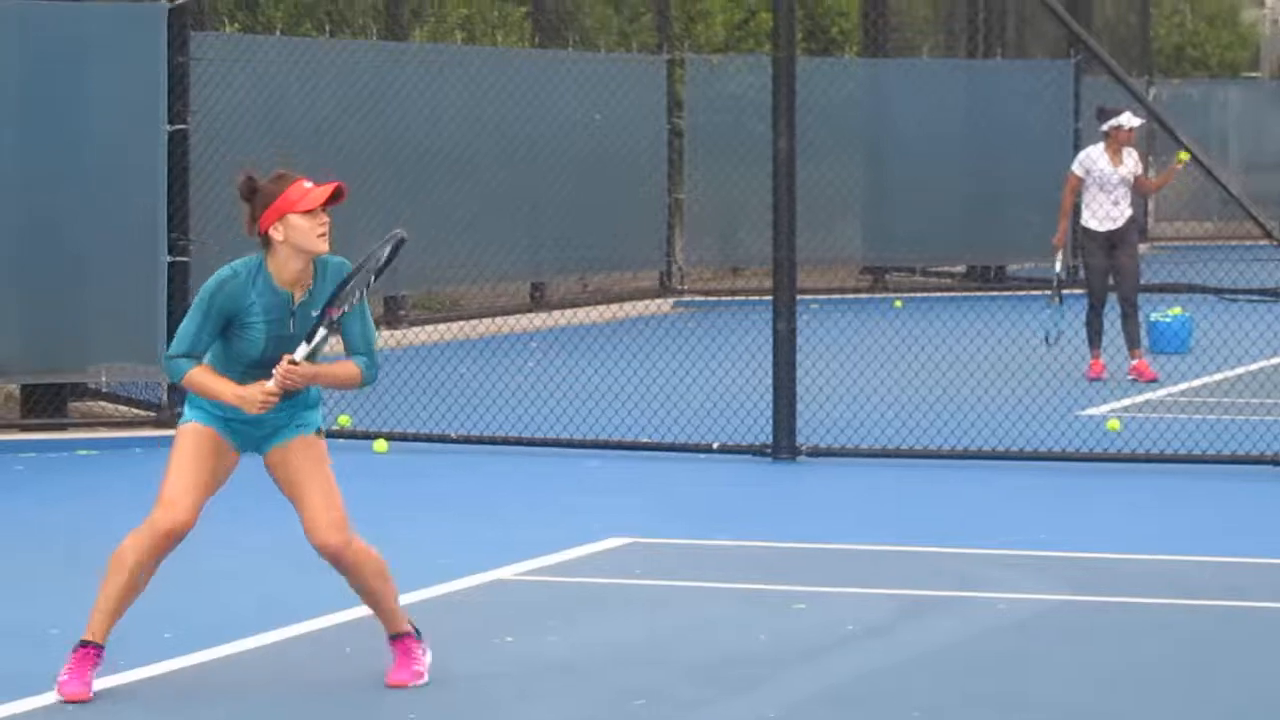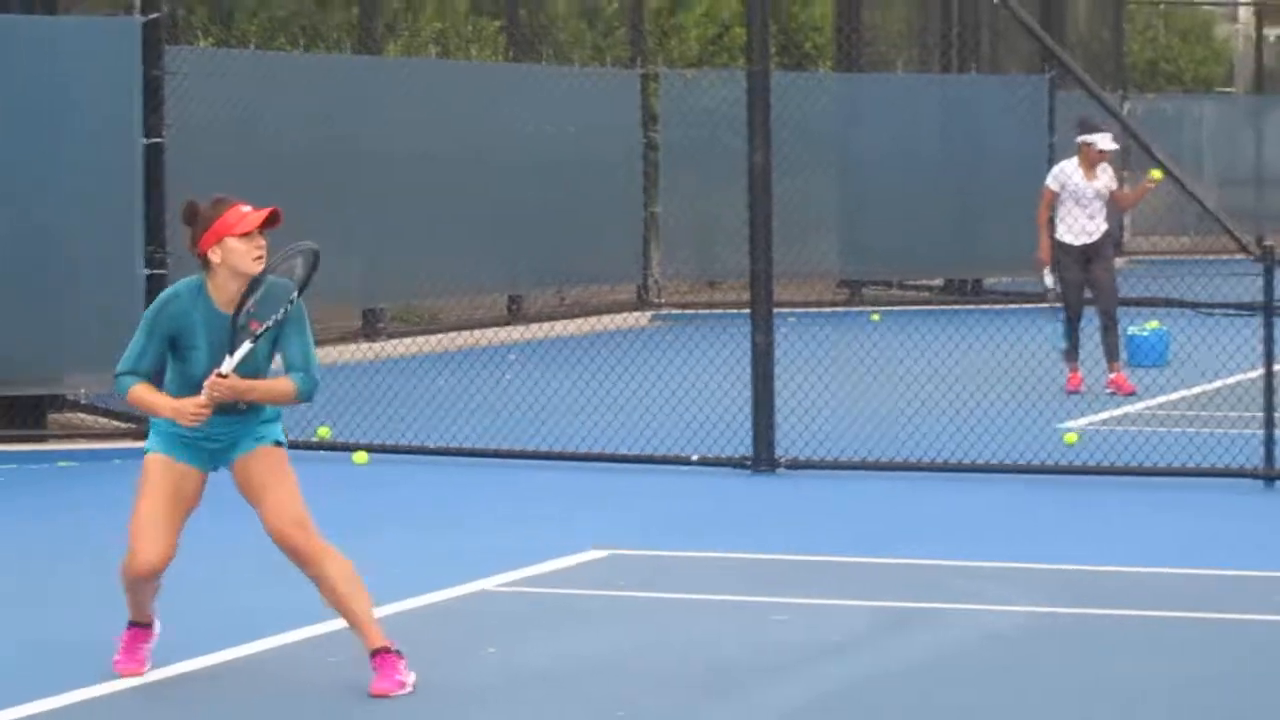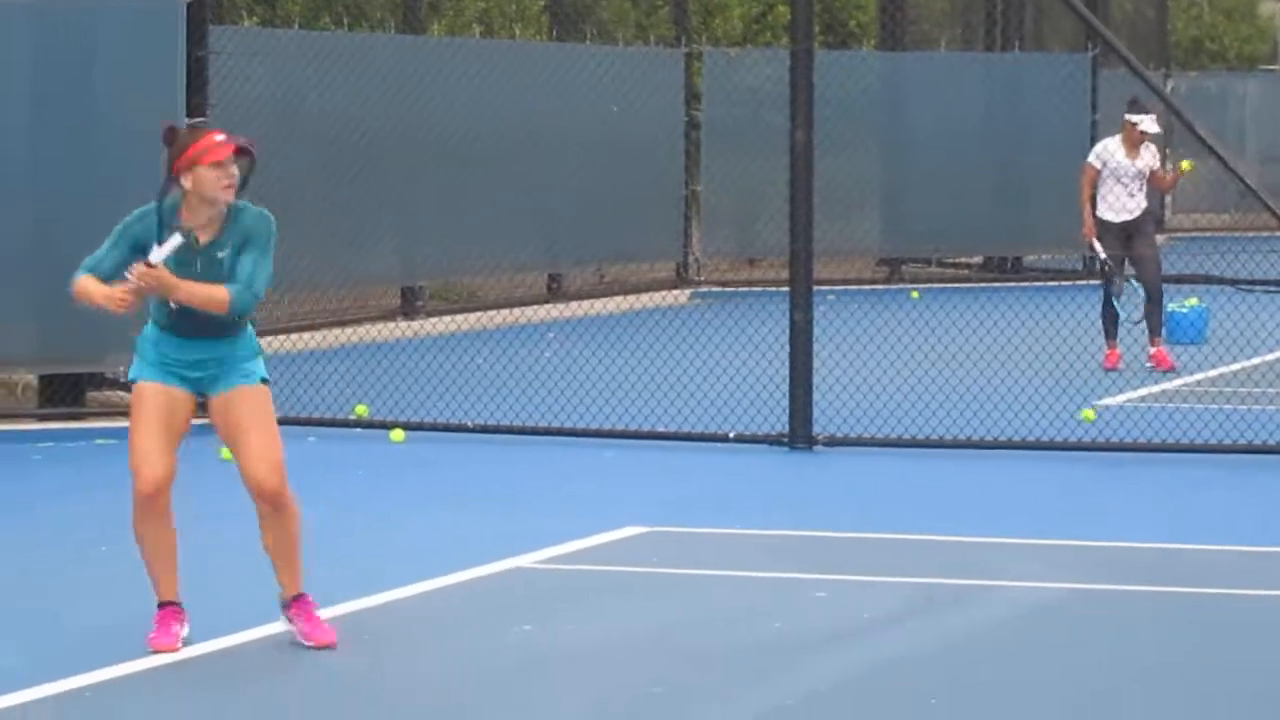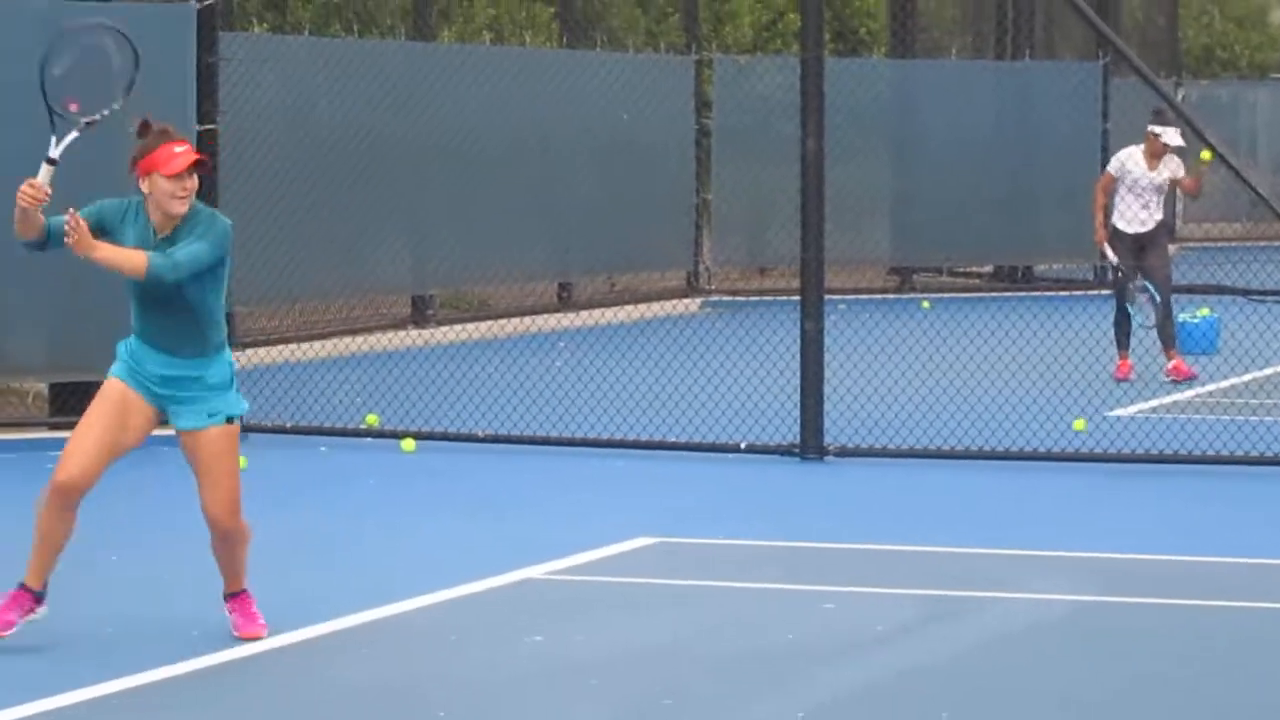
dt=0.2s
person 1, frame 1
left shoulder: (339, 278)
right shoulder: (231, 283)
left elbow: (365, 366)
right elbow: (177, 359)
left wrist: (311, 375)
right wrist: (238, 395)
left hip: (292, 416)
right hip: (218, 410)
left knee: (333, 538)
right knee: (167, 522)
left ankle: (404, 635)
right ankle: (89, 648)
person 1, frame 2
right shoulder: (175, 304)
left elbow: (304, 385)
right elbow: (127, 379)
left wrist: (241, 391)
right wrist: (172, 409)
left hip: (251, 428)
right hip: (182, 434)
left knee: (297, 537)
right knee: (146, 561)
left ankle: (384, 652)
right ankle: (140, 625)
person 1, frame 3
left shoulder: (255, 223)
right shoulder: (150, 220)
left elbow: (242, 299)
right elbow: (83, 277)
left wrist: (170, 284)
right wrist: (104, 295)
left hip: (233, 360)
right hip: (165, 356)
left knee: (270, 487)
right knee: (151, 485)
left ankle: (296, 601)
right ankle: (169, 607)
person 1, frame 4
left shoulder: (213, 229)
right shoulder: (121, 214)
left elbow: (164, 267)
left wrist: (95, 250)
left hip: (204, 381)
right hip: (140, 366)
left knee: (224, 517)
right knee: (68, 479)
left ankle: (237, 594)
person 2, frame 1
left shoulder: (1132, 156)
right shoulder: (1088, 156)
left elbow: (1145, 189)
right elbow: (1069, 193)
left wrist: (1170, 173)
right wrist: (1062, 229)
left hip: (1124, 232)
right hip: (1094, 235)
left knee: (1129, 299)
right knee: (1097, 300)
left ankle: (1137, 362)
right ankle: (1096, 360)
person 2, frame 2
left shoulder: (1106, 172)
right shoulder: (1063, 170)
left elbow: (1122, 204)
right elbow: (1045, 208)
left wrist: (1144, 189)
right wrist: (1044, 244)
left hip: (1099, 246)
right hip: (1069, 248)
left knee: (1109, 312)
right knee: (1073, 314)
left ankle: (1115, 375)
right ankle: (1073, 373)
person 2, frame 3
left shoulder: (1150, 151)
right shoulder: (1105, 148)
left elbow: (1162, 186)
right elbow: (1086, 184)
left wrist: (1177, 175)
right wrist: (1088, 218)
left hip: (1140, 223)
right hip: (1109, 226)
left knee: (1153, 286)
right knee: (1112, 291)
left ankle: (1156, 349)
right ankle: (1112, 350)
person 2, frame 4
left shoulder: (1172, 163)
right shoulder: (1126, 157)
left elbow: (1192, 192)
right elbow: (1101, 190)
left wrist: (1200, 175)
right wrist: (1099, 225)
left hip: (1154, 235)
right hip: (1123, 236)
left knee: (1163, 297)
right knee: (1124, 301)
left ankle: (1173, 362)
right ankle: (1123, 361)
